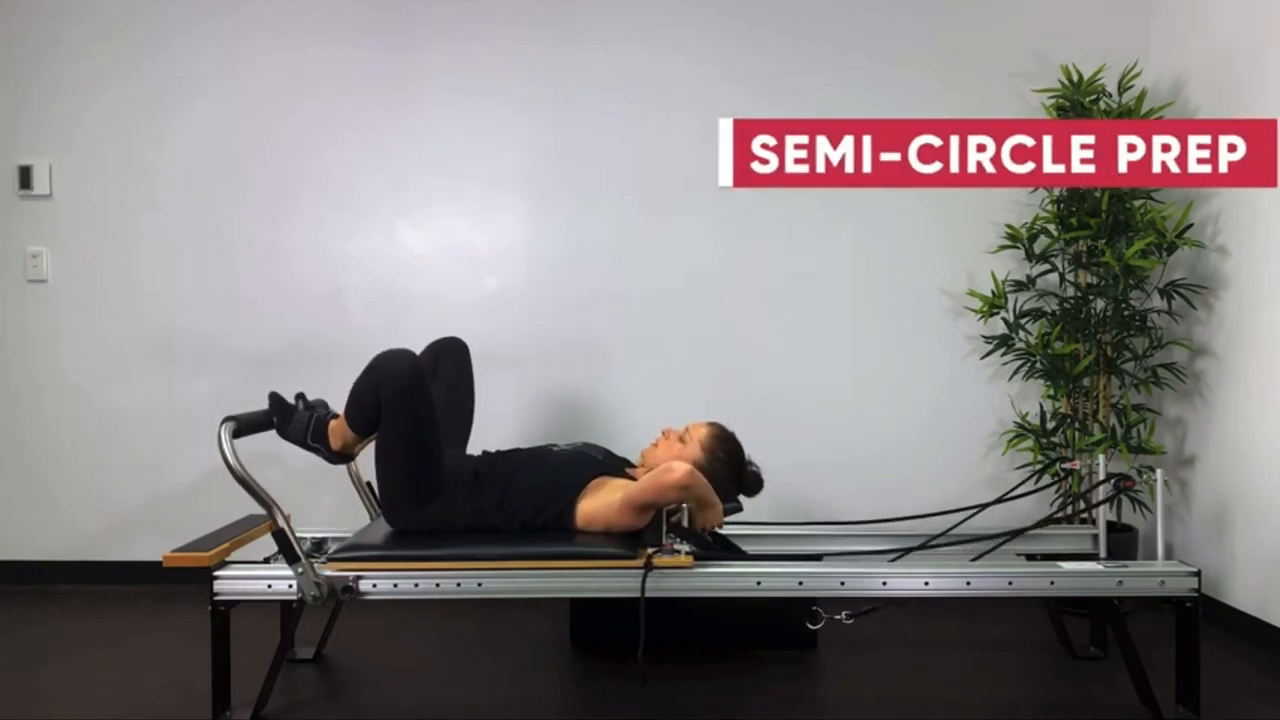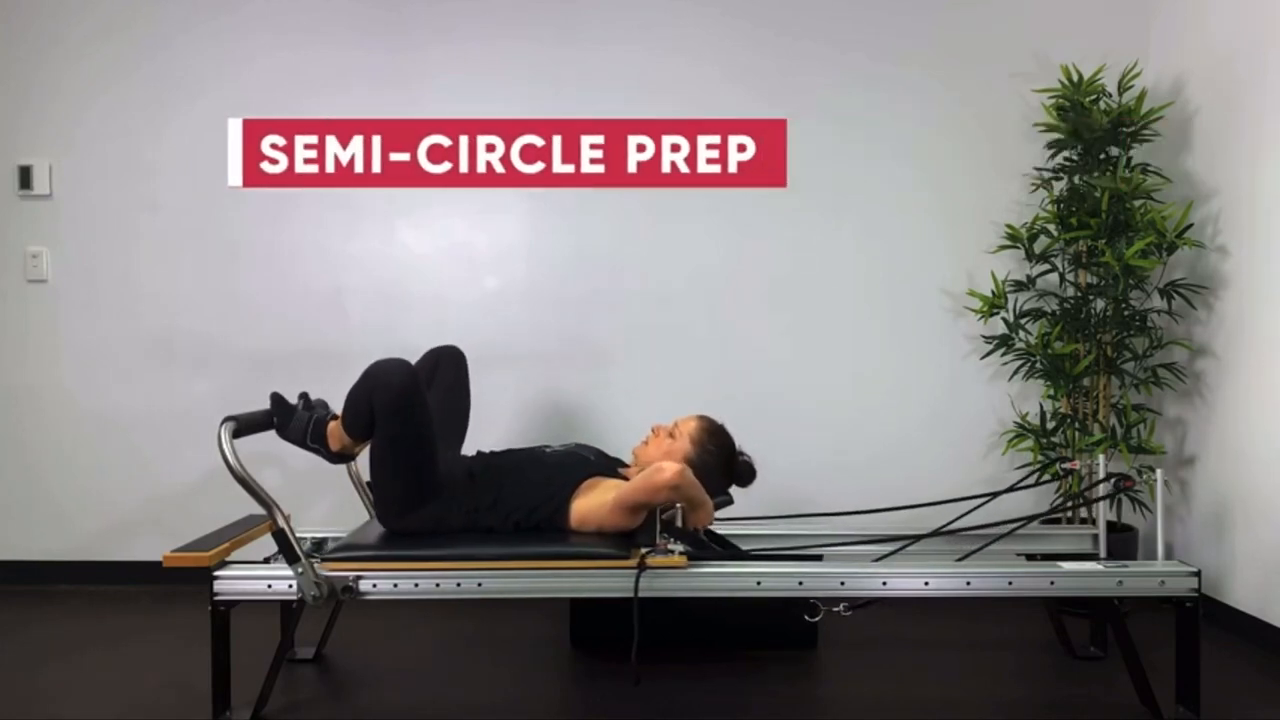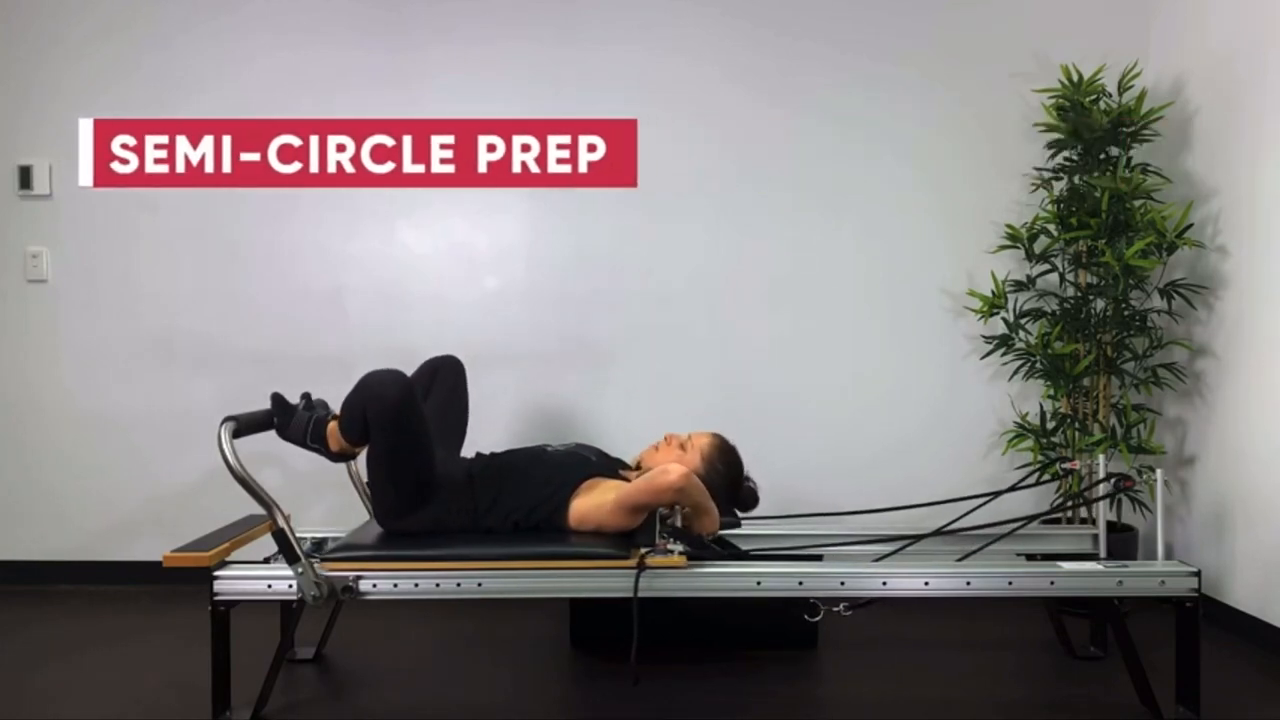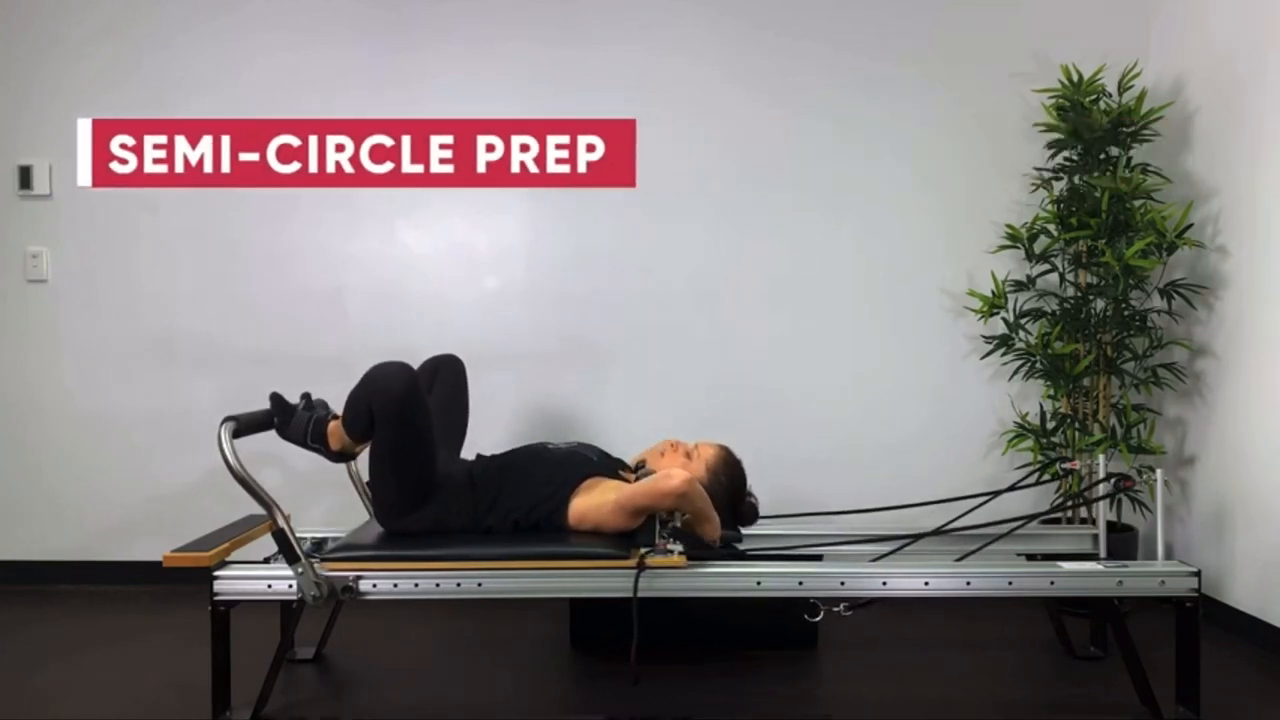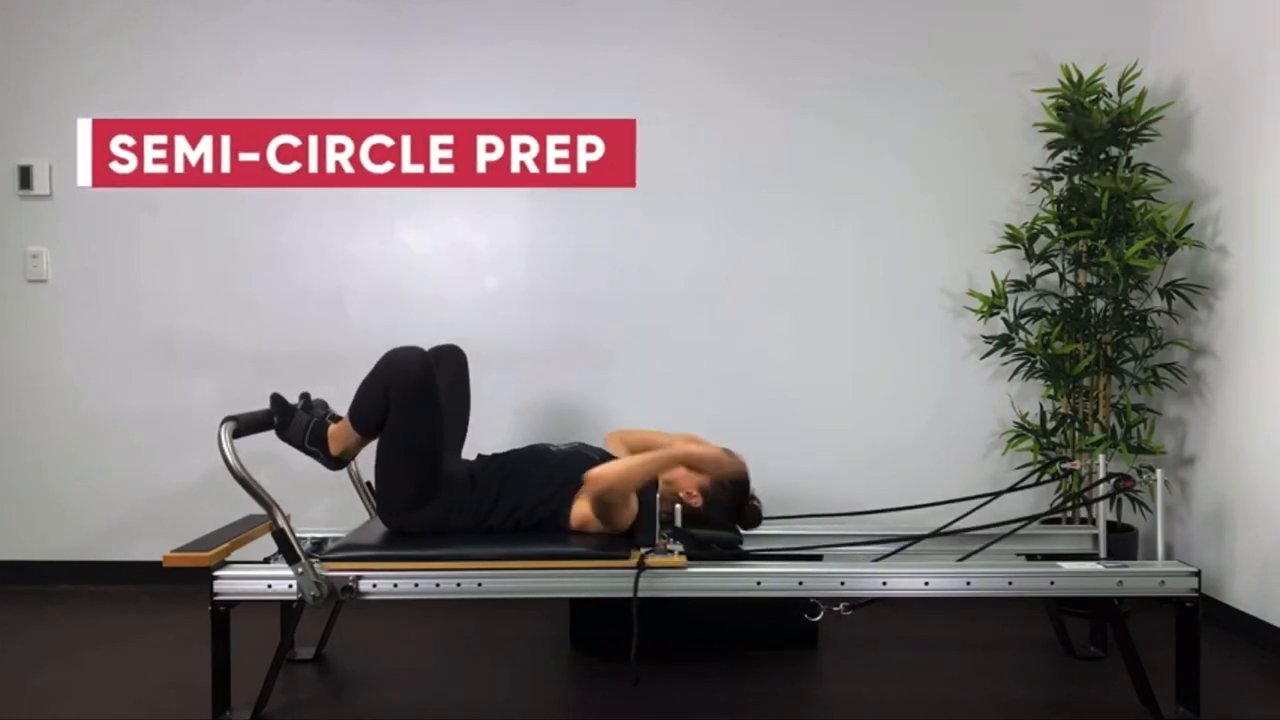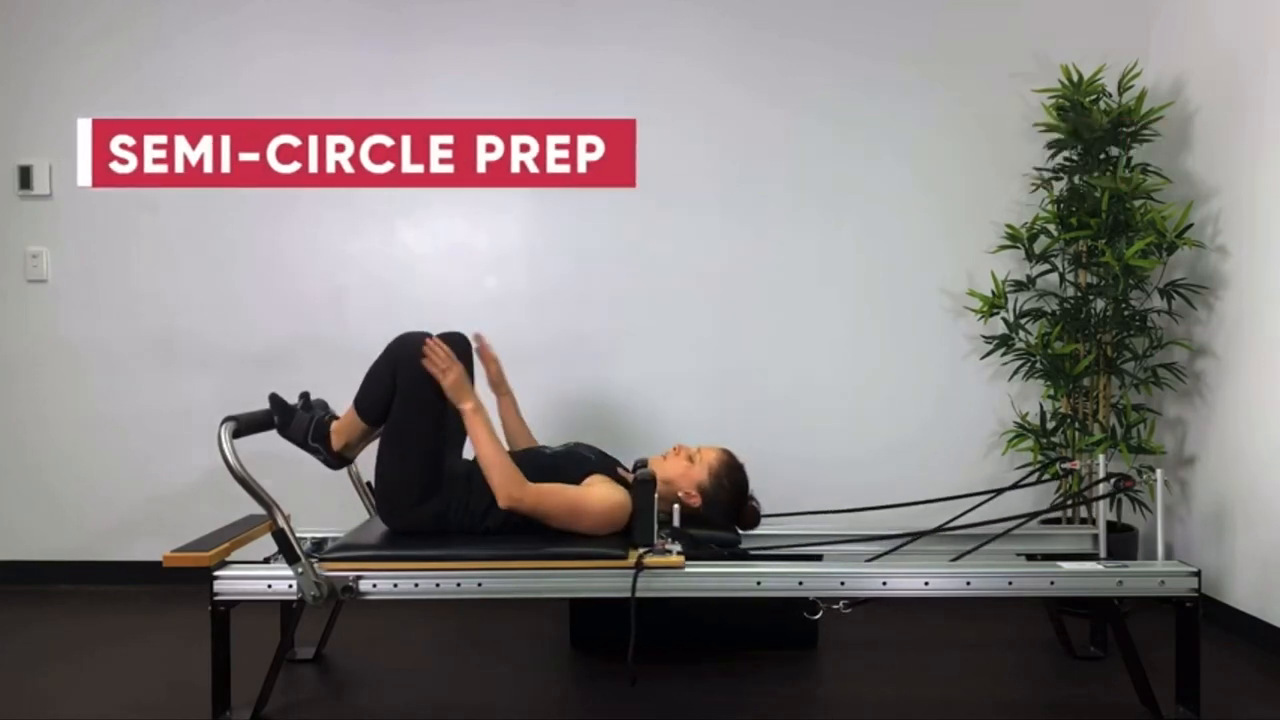
dt=0.4s
person 1, frame 1
left shoulder: (628, 506)
right shoulder: (627, 475)
left elbow: (676, 477)
left wrist: (708, 508)
left hip: (429, 504)
right hip: (454, 477)
left knee: (398, 368)
right knee: (449, 350)
left ankle: (332, 439)
right ankle: (341, 428)
person 1, frame 2
left shoulder: (622, 505)
right shoulder: (622, 475)
left elbow: (667, 477)
left wrist: (699, 505)
left hip: (424, 507)
right hip: (450, 479)
left knee: (394, 376)
right knee: (446, 359)
left ankle: (332, 438)
right ankle: (340, 428)
person 1, frame 3
left shoulder: (623, 507)
right shoulder: (625, 476)
left elbow: (672, 480)
left wrist: (705, 511)
left hip: (424, 507)
right hip: (450, 480)
left knee: (387, 388)
right knee: (444, 368)
left ankle: (331, 438)
right ankle: (341, 431)
person 1, frame 4
left shoulder: (623, 508)
right shoulder: (626, 474)
left elbow: (675, 484)
right elbow: (660, 464)
left wrist: (705, 520)
left hip: (424, 507)
right hip: (452, 481)
left knee: (394, 379)
right knee: (445, 367)
left ankle: (332, 437)
right ankle: (339, 428)
person 1, frame 5
left shoulder: (620, 509)
right shoulder: (628, 486)
left elbow: (601, 480)
right elbow: (619, 437)
left wrist: (683, 454)
right wrist: (682, 444)
left hip: (425, 507)
right hip: (453, 483)
left knee: (408, 365)
right knee: (446, 358)
left ankle: (333, 442)
right ankle: (337, 429)
person 1, frame 6
left shoulder: (614, 506)
right shoulder: (624, 484)
left elbow: (513, 494)
left wrist: (467, 402)
right wrist: (501, 387)
left hip: (423, 505)
right hip: (449, 484)
left knee: (415, 351)
right knee: (450, 347)
left ankle: (333, 439)
right ankle: (341, 431)
